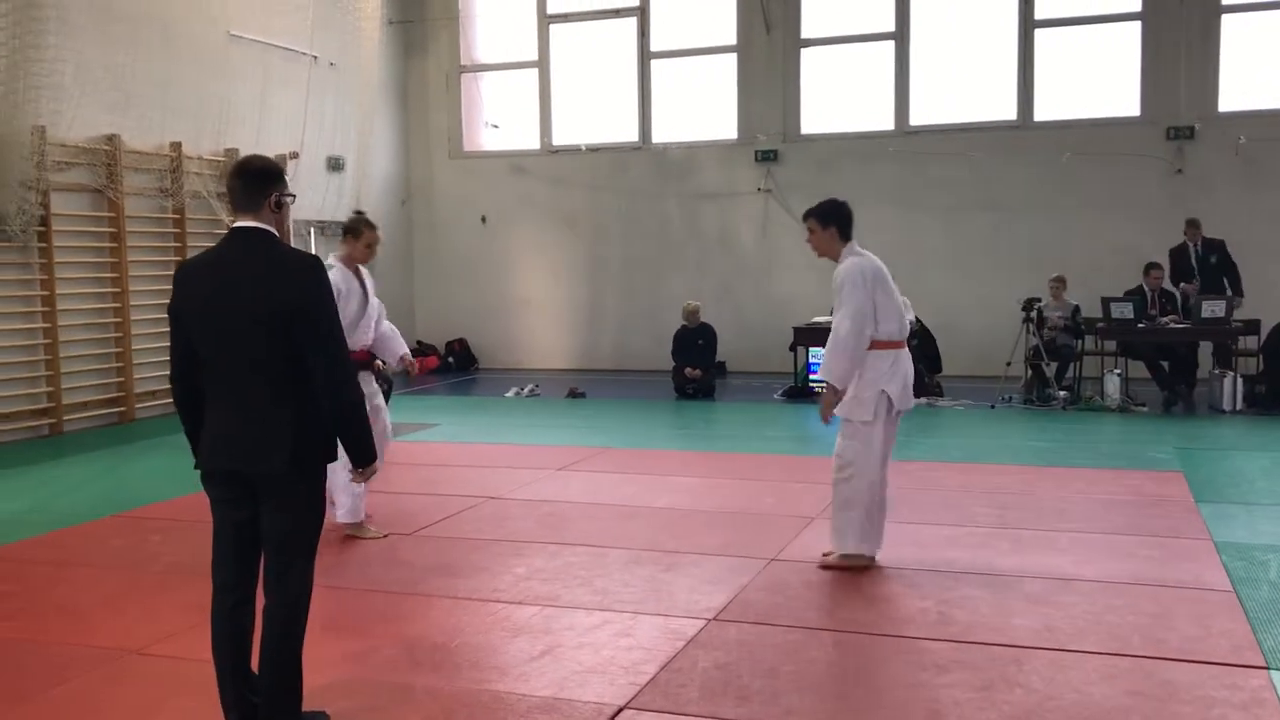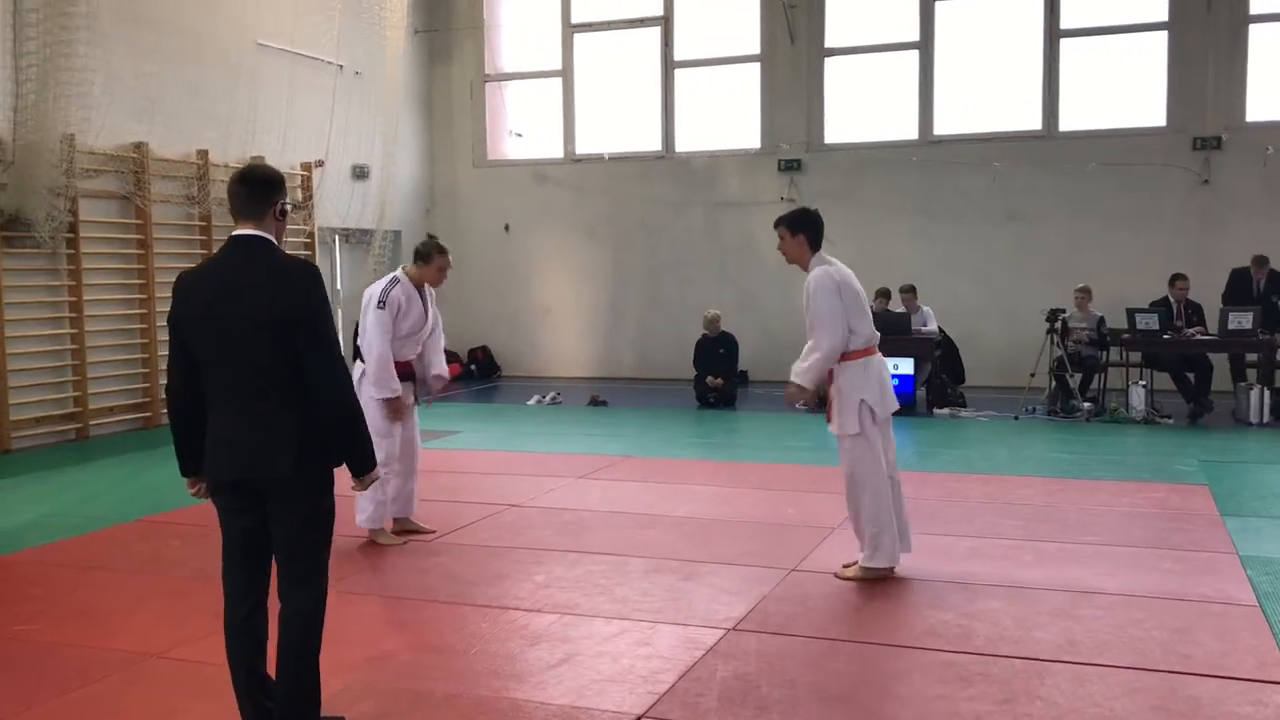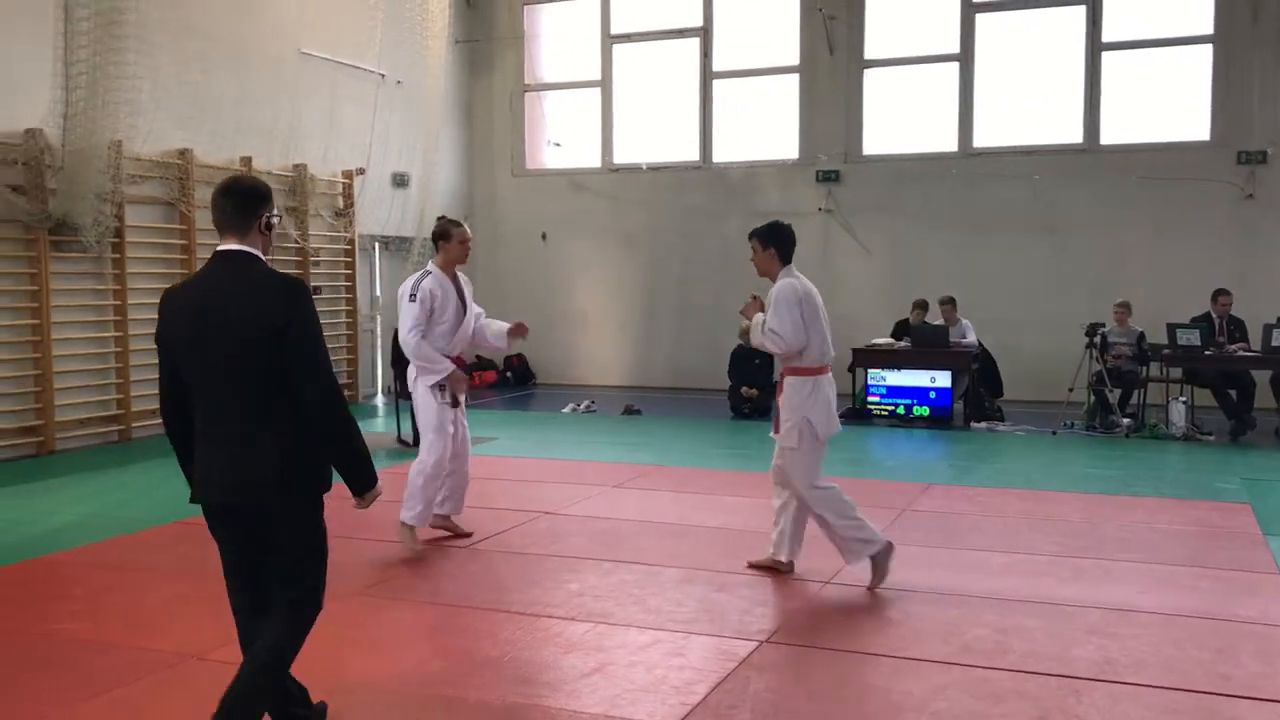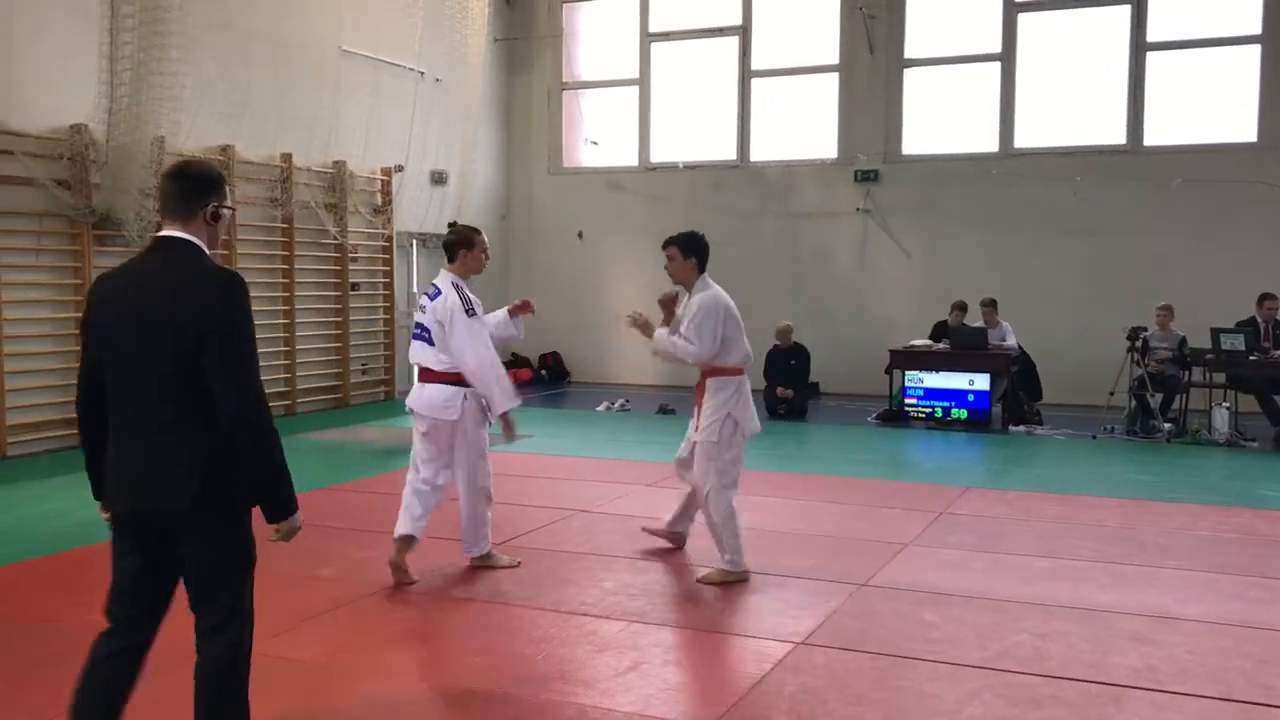
dt=0.7s
person 1, frame 1
left shoulder: (192, 275)
right shoulder: (300, 270)
left elbow: (183, 376)
right elbow: (334, 371)
right wrist: (361, 447)
left hip: (223, 453)
right hip: (292, 453)
left knee: (231, 584)
right knee: (285, 587)
person 1, frame 2
left shoulder: (191, 284)
right shoulder: (297, 276)
left elbow: (181, 387)
right elbow: (330, 377)
left wrist: (191, 461)
right wrist: (360, 455)
left hip: (228, 461)
right hip: (296, 459)
left knee: (243, 591)
right knee: (301, 591)
person 1, frame 3
left shoulder: (176, 301)
right shoulder: (284, 293)
left elbow: (172, 406)
right elbow: (322, 396)
right wrist: (361, 475)
left hip: (218, 480)
right hip: (284, 477)
left knee: (256, 608)
right knee: (295, 605)
person 1, frame 4
left shoulder: (108, 287)
right shoulder: (219, 287)
left elbow: (90, 399)
right elbow: (243, 406)
left wrist: (106, 481)
right wrist: (279, 501)
left hip: (134, 489)
right hip: (206, 489)
left knee: (128, 626)
right knee: (223, 628)
person 2, frame 1
left shoulder: (851, 269)
right shoulder: (858, 262)
left elbow: (849, 332)
left wrist: (832, 386)
right wrist: (843, 382)
left hip: (878, 369)
right hip: (886, 364)
left knee: (853, 458)
right knee: (867, 458)
left ankle: (855, 547)
right ankle: (859, 543)
person 2, frame 2
left shoulder: (819, 279)
right shoulder: (830, 270)
left elbow: (830, 340)
left wrist: (801, 380)
right wrist: (808, 376)
left hip: (855, 379)
right hip: (863, 372)
left knee: (863, 471)
right knee: (875, 467)
left ankle: (877, 560)
right ankle: (881, 551)
person 2, frame 3
left shoulder: (785, 289)
right shoulder: (797, 285)
left elbow: (786, 343)
left wrist: (758, 318)
right wrist: (764, 316)
left hip: (803, 391)
right hip: (807, 387)
left knee: (807, 484)
right knee: (786, 475)
left ankle: (872, 546)
right ankle: (783, 554)
person 2, frame 4
left shoulder: (708, 300)
right shoulder: (698, 297)
left elbow: (691, 350)
right elbow: (689, 341)
left wrist: (653, 332)
right wrist: (670, 316)
left hip: (725, 393)
right hip: (716, 391)
left knee: (713, 480)
right knee: (688, 464)
left ankle: (733, 564)
right ankle: (678, 530)
person 3, frame 1
left shoulder: (362, 275)
right shoulder: (328, 279)
left elbow: (378, 323)
left wrist: (400, 352)
left hip: (363, 368)
left knee: (378, 435)
left ankle: (337, 497)
right ankle: (353, 519)
person 3, frame 2
left shoulder: (426, 293)
right shoulder: (386, 292)
left elbow: (432, 339)
right elbow: (377, 348)
left wrist: (435, 375)
right wrist: (391, 394)
left hip: (403, 376)
right hip: (375, 378)
left knee: (407, 451)
right knee: (380, 453)
left ankle: (402, 517)
right ankle: (375, 524)
person 3, frame 3
left shoulder: (461, 282)
right shoulder: (421, 286)
left elbow: (475, 325)
right elbow: (410, 340)
left wrist: (507, 332)
right wrist: (448, 370)
left hip: (451, 378)
right hip: (429, 377)
left knee: (458, 453)
right knee: (435, 453)
left ankle: (442, 514)
right ankle: (410, 521)
person 3, frame 4
left shoulder: (442, 289)
right shoulder: (456, 298)
left elbow: (478, 330)
right elbow: (478, 354)
left wrist: (510, 314)
right wrist: (503, 406)
left hip: (428, 392)
right hip: (454, 397)
left knee: (426, 475)
right knee: (474, 478)
left ankle: (402, 544)
right ankle: (479, 552)
